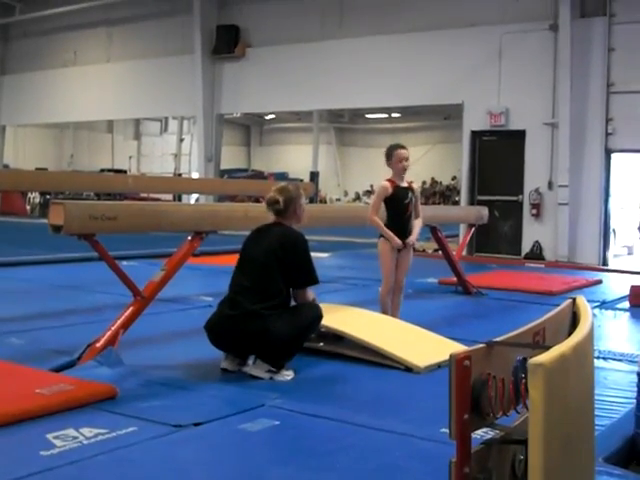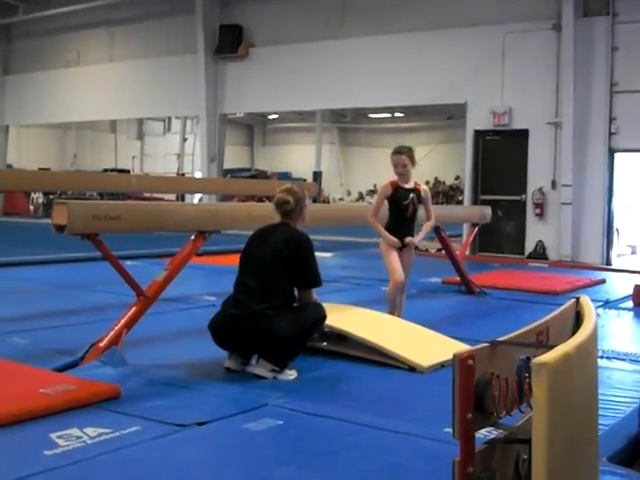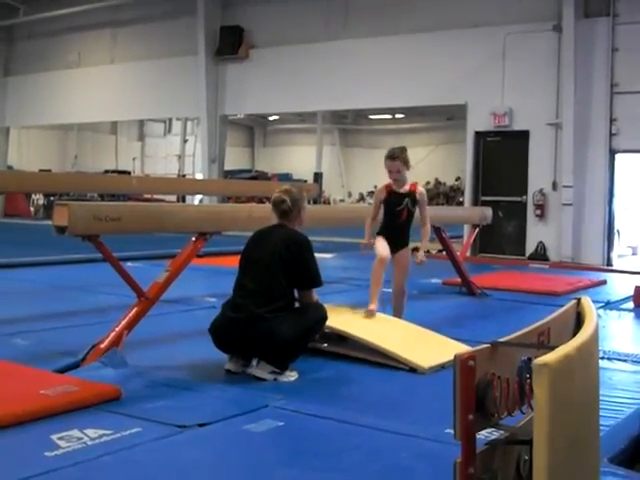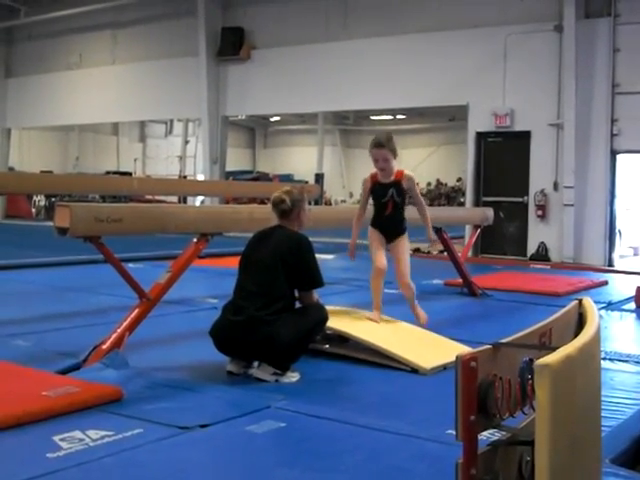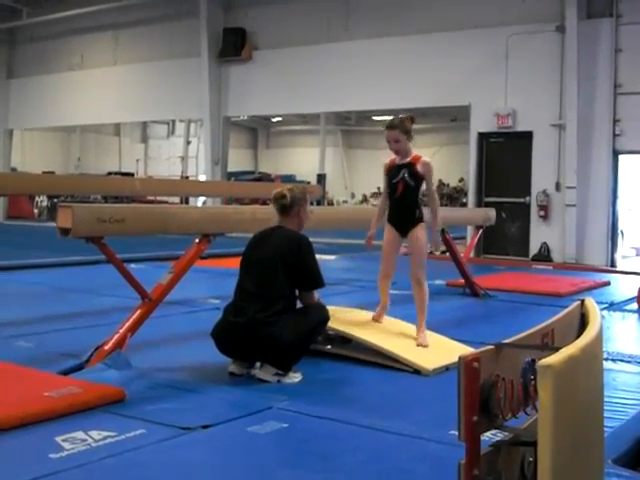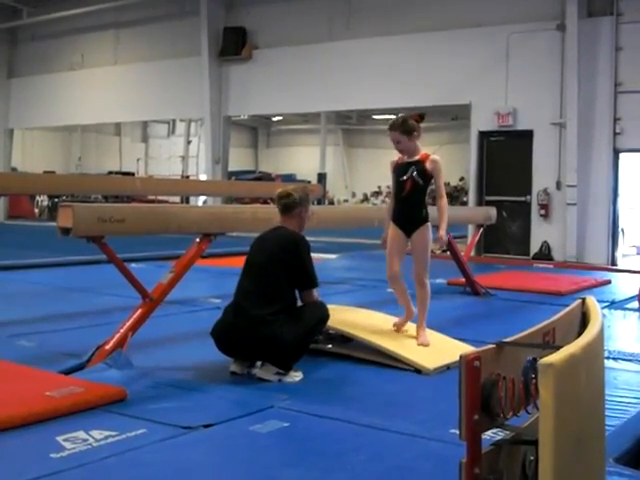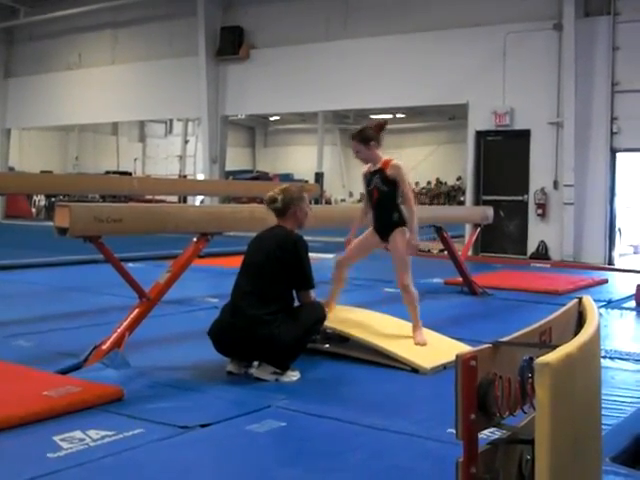
dt=0.4s
person 1, frame 1
left shoulder: (413, 188)
right shoulder: (386, 186)
left elbow: (418, 216)
right elbow: (372, 215)
left wrist: (414, 235)
right wrist: (391, 237)
left hip: (406, 242)
right hip: (388, 241)
left knee: (400, 285)
right knee: (388, 285)
person 1, frame 2
left shoulder: (422, 190)
right shoulder: (388, 188)
left elbow: (430, 219)
right elbow: (372, 216)
left wrist: (418, 238)
right wrist: (386, 236)
left hip: (408, 242)
right hip: (390, 240)
left knee: (403, 285)
right knee: (398, 280)
person 1, frame 3
left shoulder: (419, 192)
right shoulder: (383, 191)
left elbow: (425, 223)
right elbow: (372, 218)
left wrist: (422, 250)
right wrist: (367, 237)
left hip: (403, 243)
right hip: (383, 237)
left knee: (400, 288)
right knee: (382, 256)
right ankle: (373, 301)
person 1, frame 4
left shoulder: (406, 178)
right shoulder: (369, 181)
left elbow: (420, 205)
right elbow: (361, 211)
left wrist: (429, 231)
right wrist: (353, 239)
left hip: (399, 233)
right hip: (377, 230)
left knee: (405, 281)
right knee: (380, 267)
left ankle: (415, 307)
right ankle: (376, 309)
person 1, frame 5
left shoulder: (423, 164)
right shoulder: (388, 166)
left elbow: (432, 198)
left wrist: (435, 229)
right wrist: (373, 228)
left hip: (415, 223)
right hip: (393, 223)
left knee: (418, 276)
right knee: (386, 272)
left ankle: (421, 328)
right ankle: (383, 304)
person 1, frame 6
left shoulder: (432, 162)
right shoulder: (395, 164)
left elbow: (441, 197)
left wrist: (442, 227)
right wrist: (386, 228)
left hip: (420, 223)
right hip: (397, 223)
left knee: (420, 277)
right knee: (392, 275)
left ankle: (421, 327)
right ankle: (408, 310)
person 1, frame 7
left shoulder: (394, 167)
right shoulder: (367, 173)
left elbow: (409, 201)
left wrist: (413, 234)
right wrist: (352, 233)
left hip: (396, 227)
right hip: (377, 229)
left knee: (404, 281)
right knee: (341, 262)
left ankle: (417, 327)
right ankle: (329, 303)
person 2, frame 1
left shoulder: (256, 234)
right shoulder: (294, 239)
right elbow: (301, 298)
right wrist: (310, 297)
right hip: (257, 331)
right knee: (312, 312)
left ankle: (236, 357)
right ankle: (268, 363)
person 2, frame 2
left shoulder: (259, 234)
right shoulder: (299, 240)
right elbow: (306, 298)
right wrist: (313, 301)
right hip: (261, 330)
right knee: (316, 312)
left ankle: (240, 355)
right ankle: (270, 362)
person 2, frame 3
left shoulder: (257, 236)
right shoulder: (298, 241)
right elbow: (306, 298)
left wrist: (291, 297)
right wrist: (313, 301)
right hip: (261, 333)
right knee: (317, 312)
left ankle: (240, 358)
right ankle: (272, 364)
person 2, frame 4
left shoulder: (258, 237)
right shoulder: (299, 242)
right elbow: (307, 298)
left wrist: (291, 296)
right wrist: (313, 300)
right hip: (262, 336)
right knee: (318, 313)
left ankle: (241, 359)
right ankle: (273, 366)
person 2, frame 5
left shoulder: (258, 238)
right shoulder: (299, 242)
right elbow: (309, 300)
right wrist: (316, 301)
right hip: (263, 337)
right knee: (319, 313)
left ankle: (243, 361)
right ankle: (275, 367)
person 2, frame 6
left shoulder: (262, 238)
right shoulder: (296, 241)
right elbow: (308, 298)
right wrist: (316, 301)
right hip: (262, 336)
right knee: (319, 311)
left ankle: (244, 360)
right ankle: (275, 366)
person 2, frame 7
left shoulder: (261, 238)
right shoulder: (294, 241)
right elbow: (305, 299)
right wrist: (315, 302)
right hip: (260, 336)
right knee: (316, 312)
left ankle: (241, 360)
right ankle: (273, 366)
